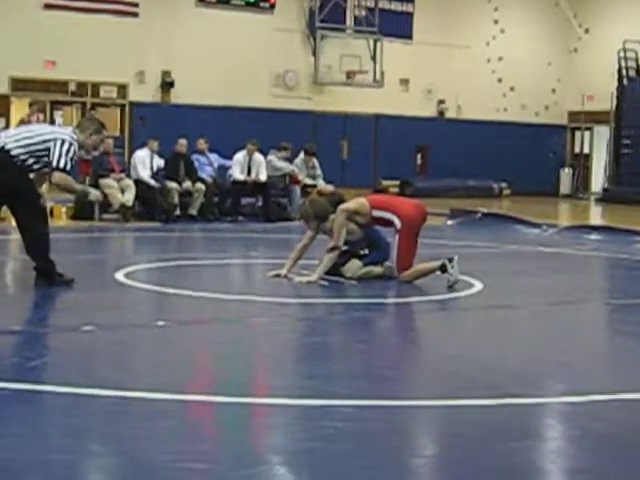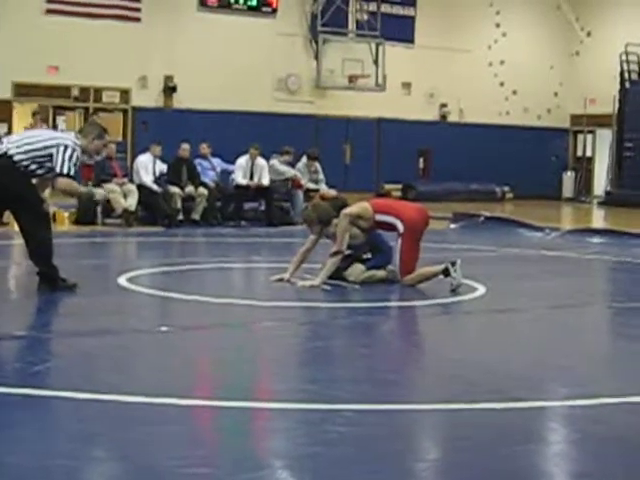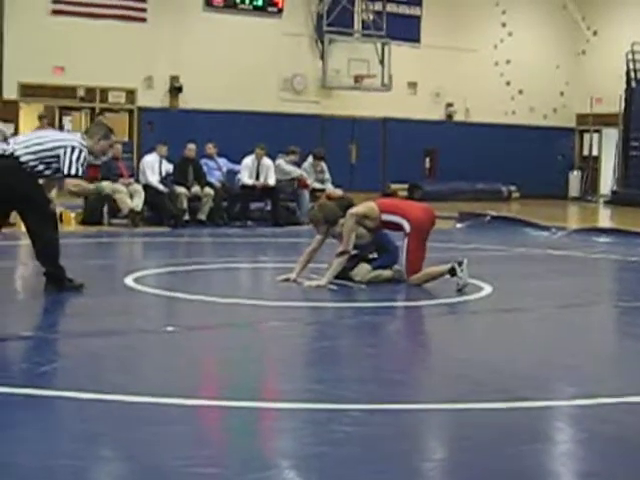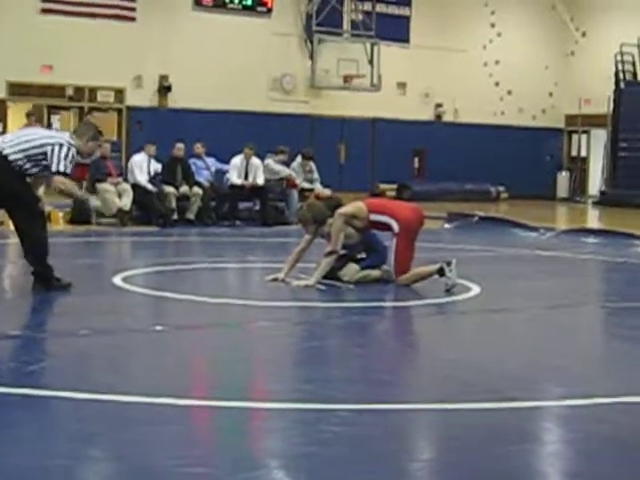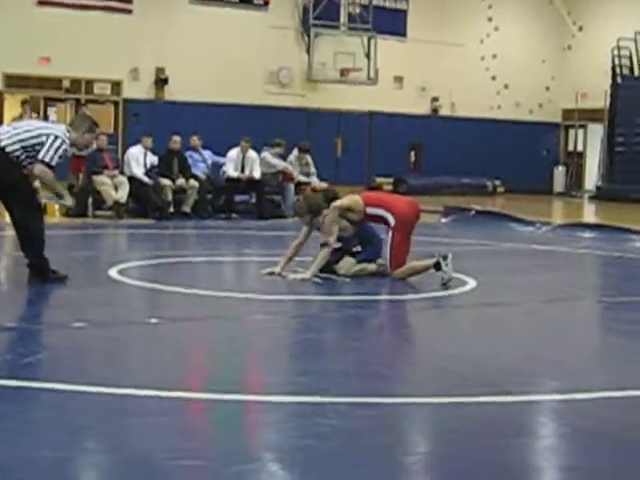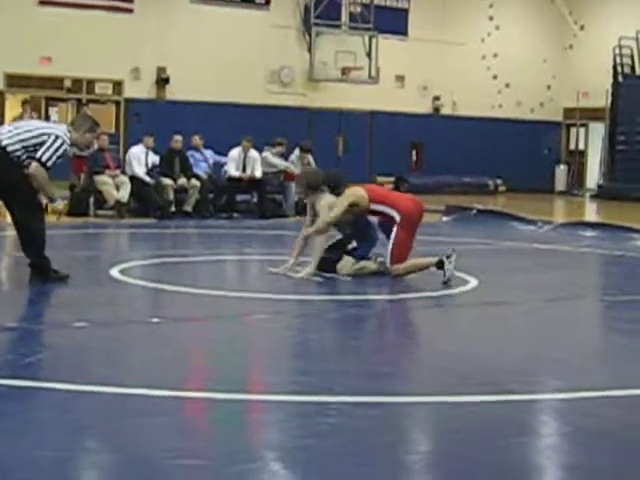
dt=0.1s
person 1, frame 1
left shoulder: (342, 212)
right shoulder: (333, 216)
left elbow: (335, 248)
left wrist: (315, 276)
left hip: (407, 217)
left knee: (403, 276)
left ankle: (443, 265)
person 1, frame 2
left shoulder: (346, 216)
right shoulder: (335, 219)
left elbow: (338, 253)
left wrist: (318, 280)
left hip: (410, 221)
right hip: (418, 212)
left knee: (406, 279)
left ankle: (446, 269)
person 1, frame 3
left shoulder: (352, 216)
right shoulder: (341, 220)
left elbow: (344, 252)
left wrist: (325, 280)
left hip: (416, 221)
right hip: (424, 212)
left knee: (412, 279)
left ankle: (452, 268)
person 1, frame 4
left shoulder: (340, 216)
right shoulder: (331, 218)
left elbow: (333, 252)
left wrist: (313, 280)
left hip: (405, 221)
right hip: (413, 212)
left knee: (400, 279)
left ankle: (440, 269)
person 1, frame 5
left shoulder: (336, 208)
left elbow: (328, 244)
left wrist: (310, 273)
left hip: (401, 215)
right hip: (409, 206)
left knee: (396, 273)
left ankle: (436, 263)
person 1, frame 6
left shoulder: (346, 197)
right shoulder: (351, 191)
left elbow: (325, 223)
left hip: (406, 214)
right hip: (412, 205)
left knee: (393, 270)
left ankle: (439, 262)
person 2, frame 1
left shoulder: (62, 136)
right shoulder: (68, 142)
left elbow: (43, 171)
right elbow: (58, 178)
left wrist: (33, 195)
right wrist: (87, 191)
right knee: (34, 216)
right ankle: (46, 274)
person 2, frame 2
left shoulder: (64, 141)
right shoulder: (71, 147)
right elbow: (63, 184)
left wrist: (37, 200)
right wrist: (92, 192)
right knee: (38, 221)
right ankle: (49, 279)
person 2, frame 3
left shoulder: (70, 141)
right shoulder: (78, 148)
left elbow: (51, 173)
right elbow: (72, 185)
left wrist: (43, 200)
right wrist: (99, 188)
right knee: (44, 221)
right ankle: (56, 279)
person 2, frame 4
left shoulder: (58, 140)
right shoulder: (66, 147)
right elbow: (59, 183)
left wrist: (32, 199)
right wrist: (87, 199)
right knee: (33, 220)
right ankle: (44, 278)
person 2, frame 5
left shoulder: (54, 131)
right shoulder: (61, 139)
right elbow: (40, 171)
left wrist: (29, 191)
right wrist: (64, 195)
right knee: (30, 211)
right ankle: (40, 271)
person 2, frame 6
left shoulder: (55, 131)
right shoulder: (61, 139)
right elbow: (35, 170)
right wrist: (54, 199)
right knee: (31, 211)
right ankle: (41, 270)
